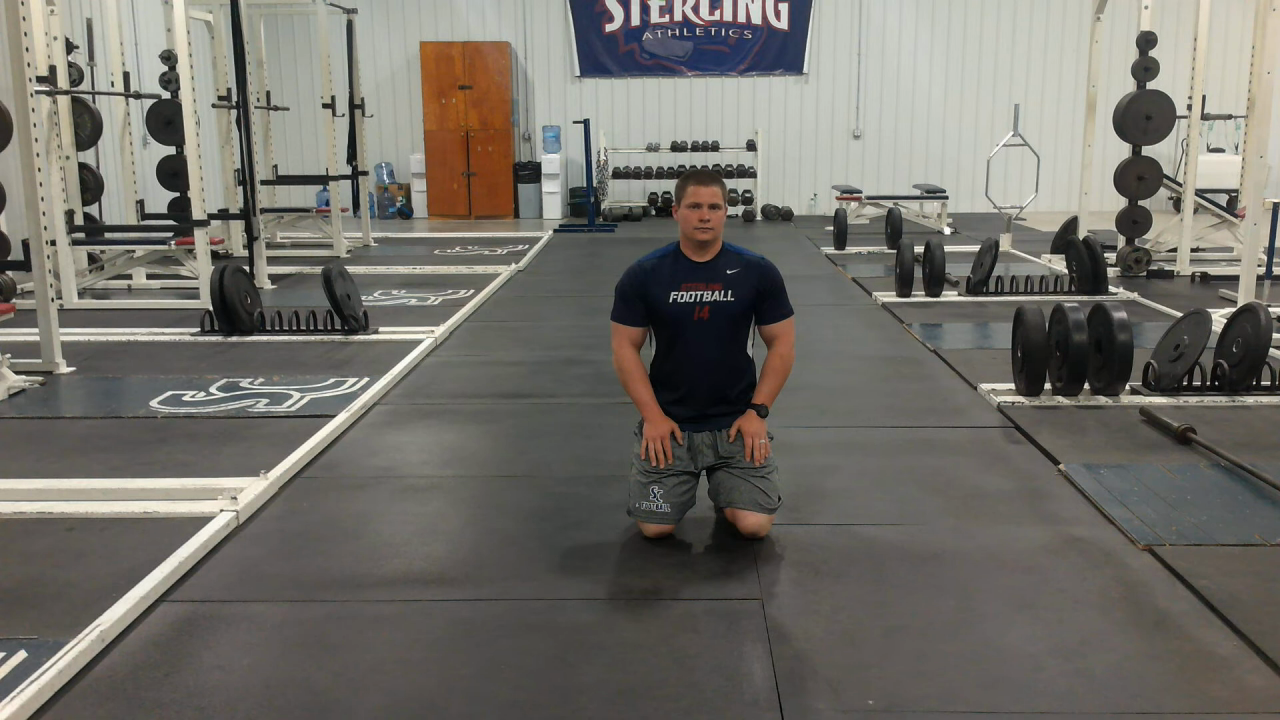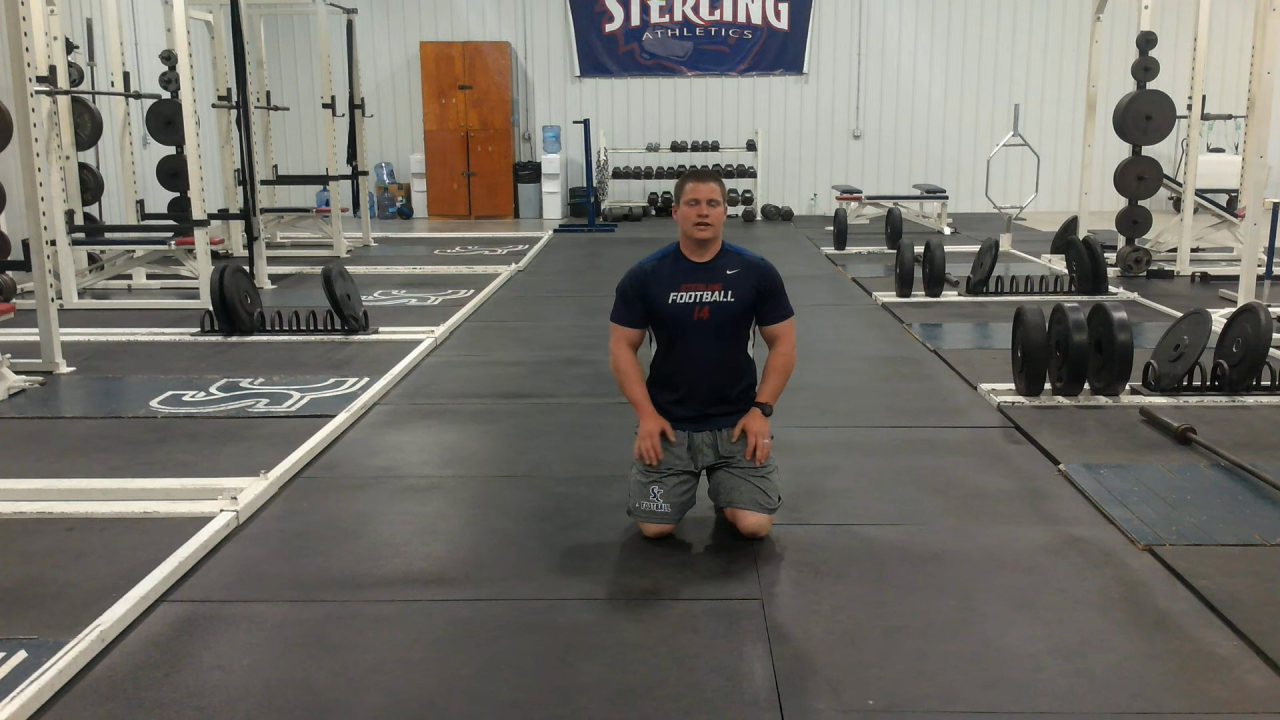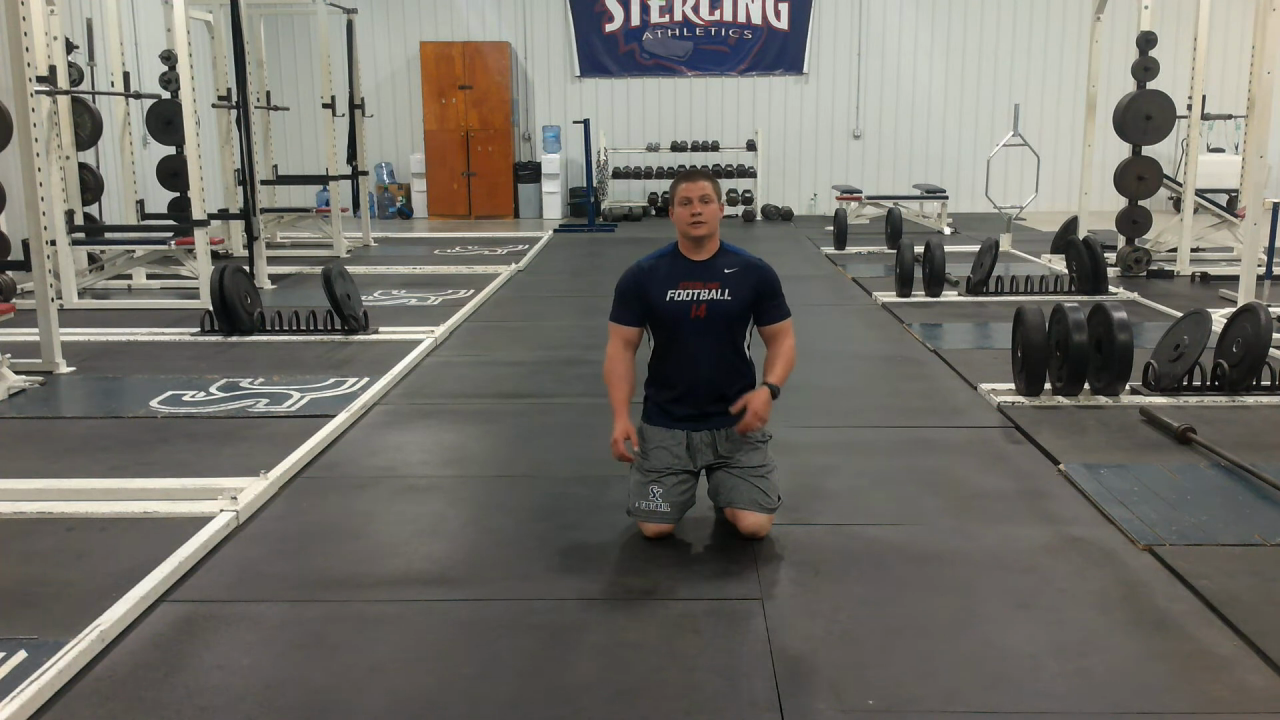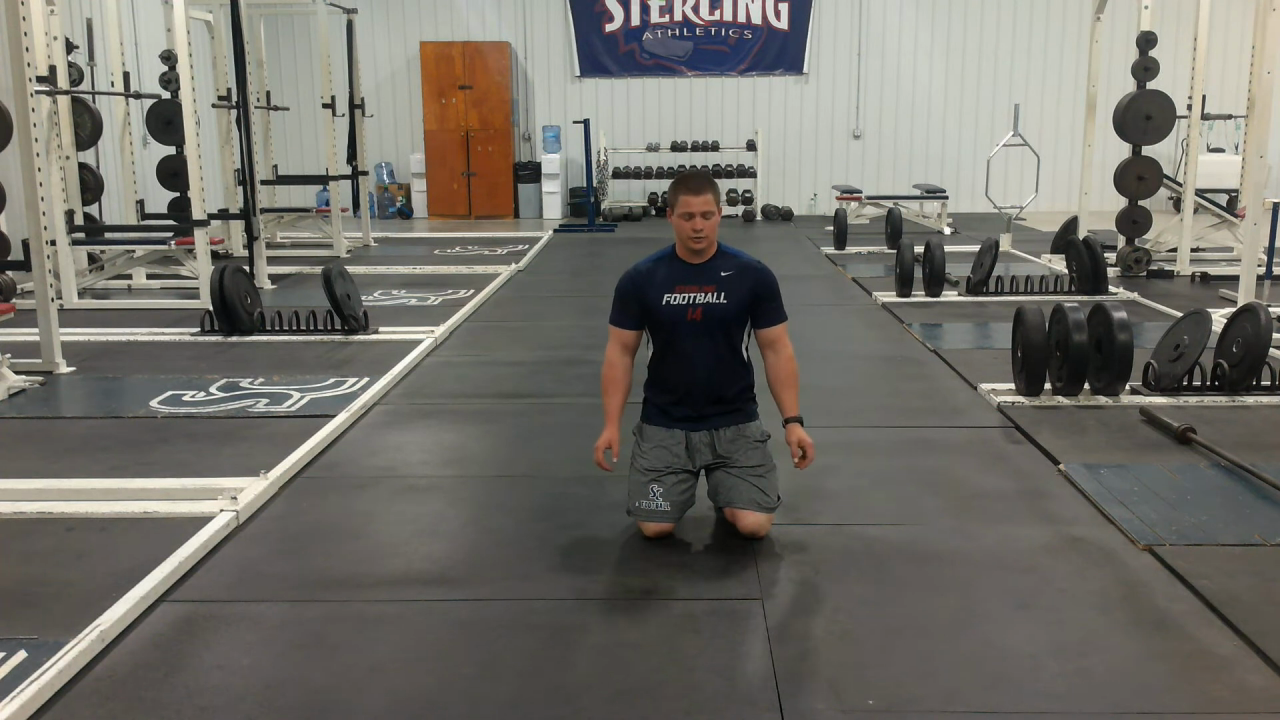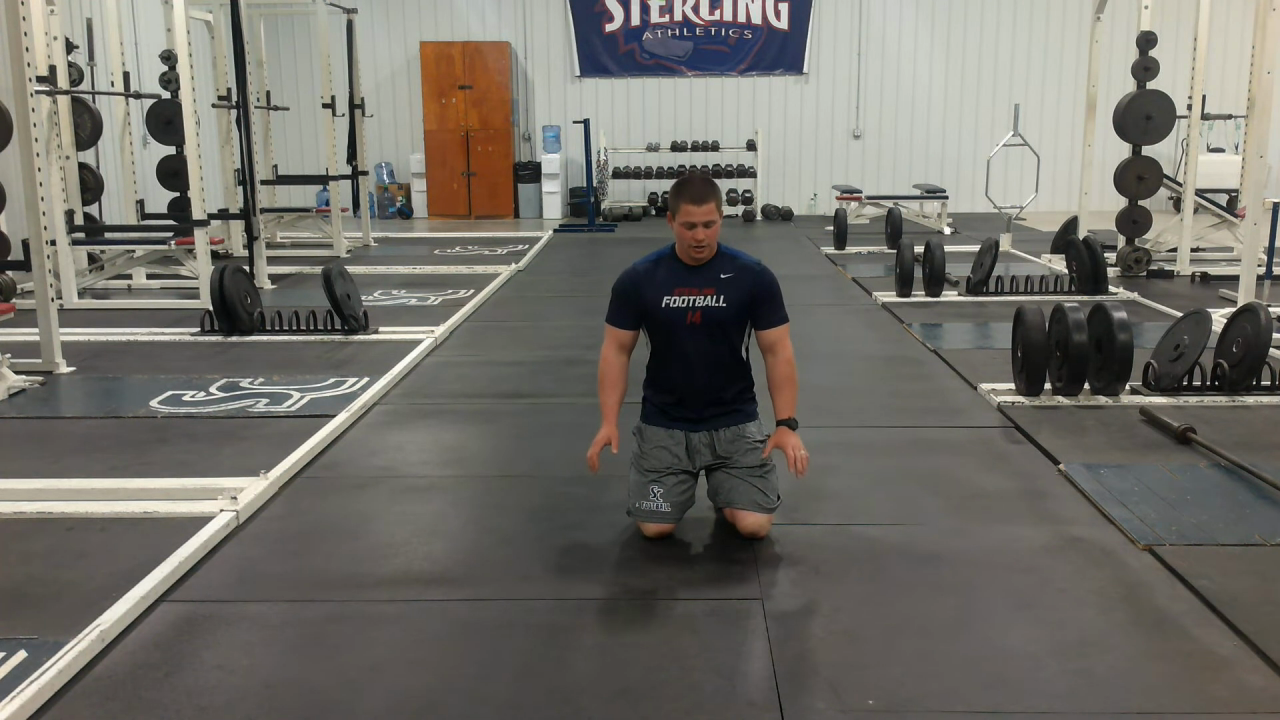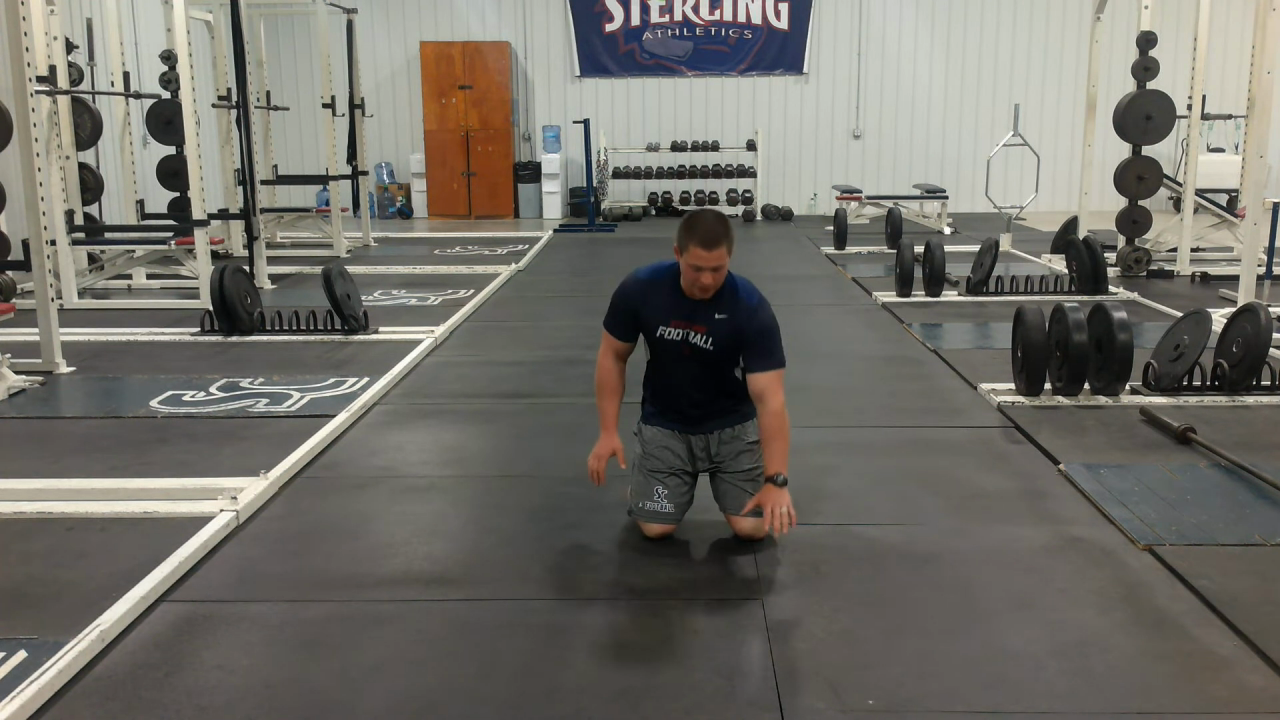
dt=0.7s
person 1, frame 1
left shoulder: (758, 272)
right shoulder: (643, 275)
left elbow: (781, 346)
right elbow: (625, 348)
left wrist: (757, 411)
right wrist: (652, 415)
left hip: (736, 421)
right hip: (668, 422)
left knee: (754, 525)
right knee: (655, 527)
left ankle: (722, 482)
right ankle: (689, 478)
person 1, frame 2
left shoulder: (757, 273)
right shoulder: (644, 277)
left elbow: (782, 345)
right elbow: (623, 348)
left wrist: (761, 409)
right wrist: (647, 414)
left hip: (737, 421)
right hip: (668, 421)
left knee: (754, 525)
right knee: (654, 527)
left ankle: (721, 484)
right ankle: (689, 480)
person 1, frame 3
left shoulder: (755, 273)
right shoulder: (642, 276)
left elbow: (781, 340)
right elbow: (621, 346)
left wrist: (769, 389)
right wrist: (621, 415)
left hip: (735, 420)
right hip: (665, 423)
left knee: (754, 525)
right knee: (655, 527)
left ankle: (720, 485)
right ankle: (688, 479)
person 1, frame 4
left shoulder: (753, 276)
right shoulder: (640, 279)
left elbow: (777, 350)
right elbow: (620, 352)
left wrist: (793, 420)
right wrist: (612, 424)
left hip: (735, 421)
right hip: (665, 423)
left knee: (754, 524)
right knee: (655, 527)
left ankle: (720, 484)
right ankle: (688, 479)
person 1, frame 5
left shoulder: (753, 276)
right shoulder: (638, 279)
left elbow: (777, 352)
right elbow: (617, 350)
left wrist: (786, 423)
right wrist: (609, 422)
left hip: (735, 422)
right hip: (664, 423)
left knee: (753, 525)
right knee: (655, 527)
left ankle: (720, 484)
right ankle: (686, 478)
person 1, frame 6
left shoulder: (752, 309)
right shoulder: (639, 289)
left elbow: (770, 399)
right elbow: (612, 356)
left wrist: (776, 481)
right wrist: (608, 430)
left hip: (734, 427)
right hip: (664, 426)
left knee: (752, 526)
right knee: (655, 527)
left ankle: (716, 474)
right ankle: (639, 478)
